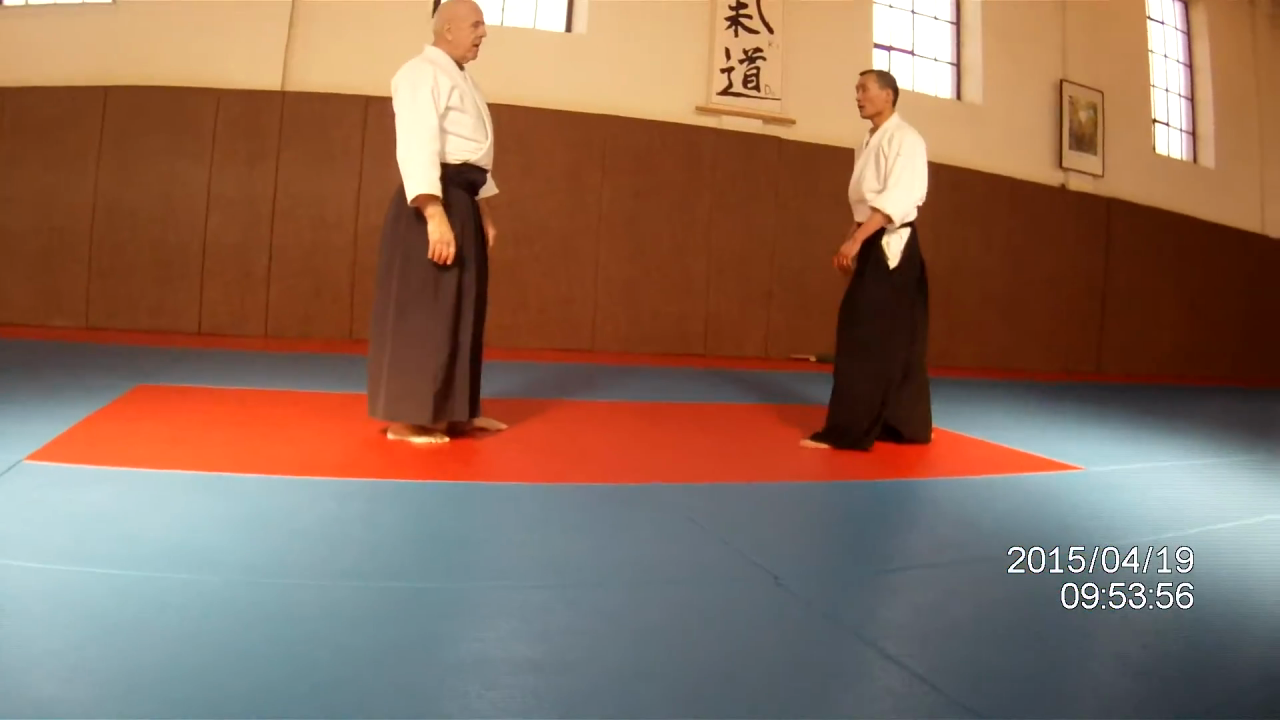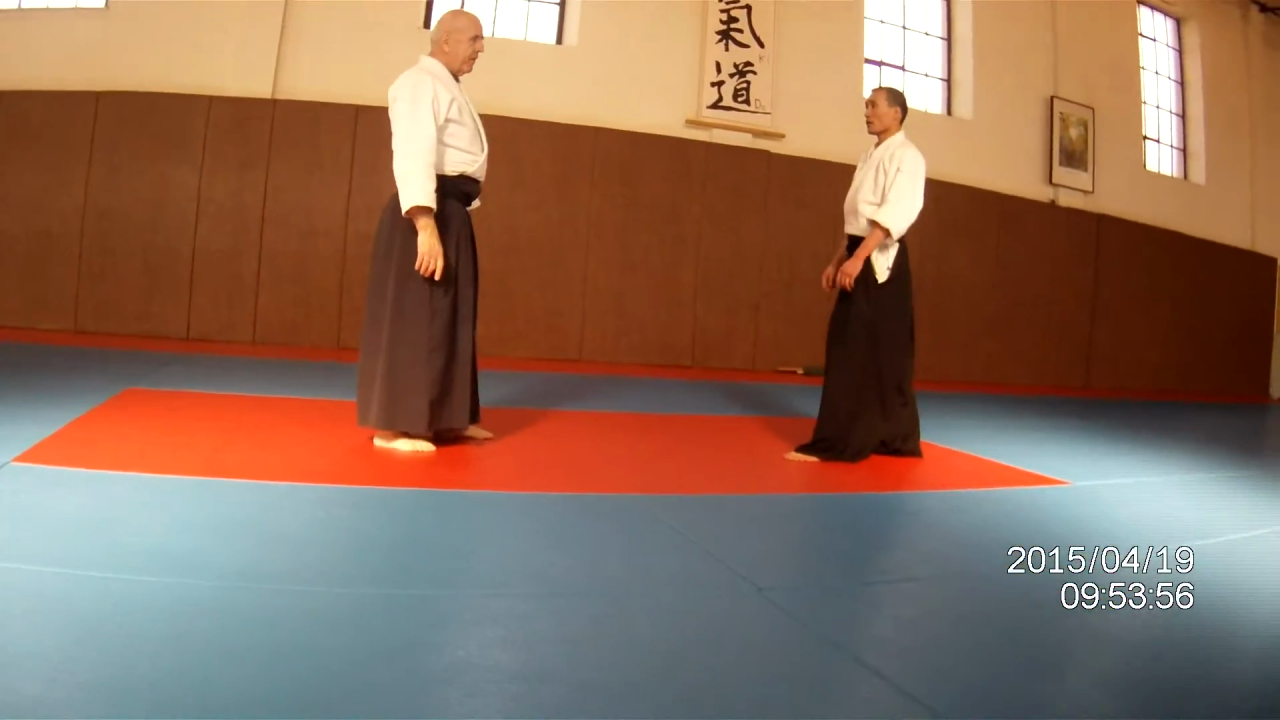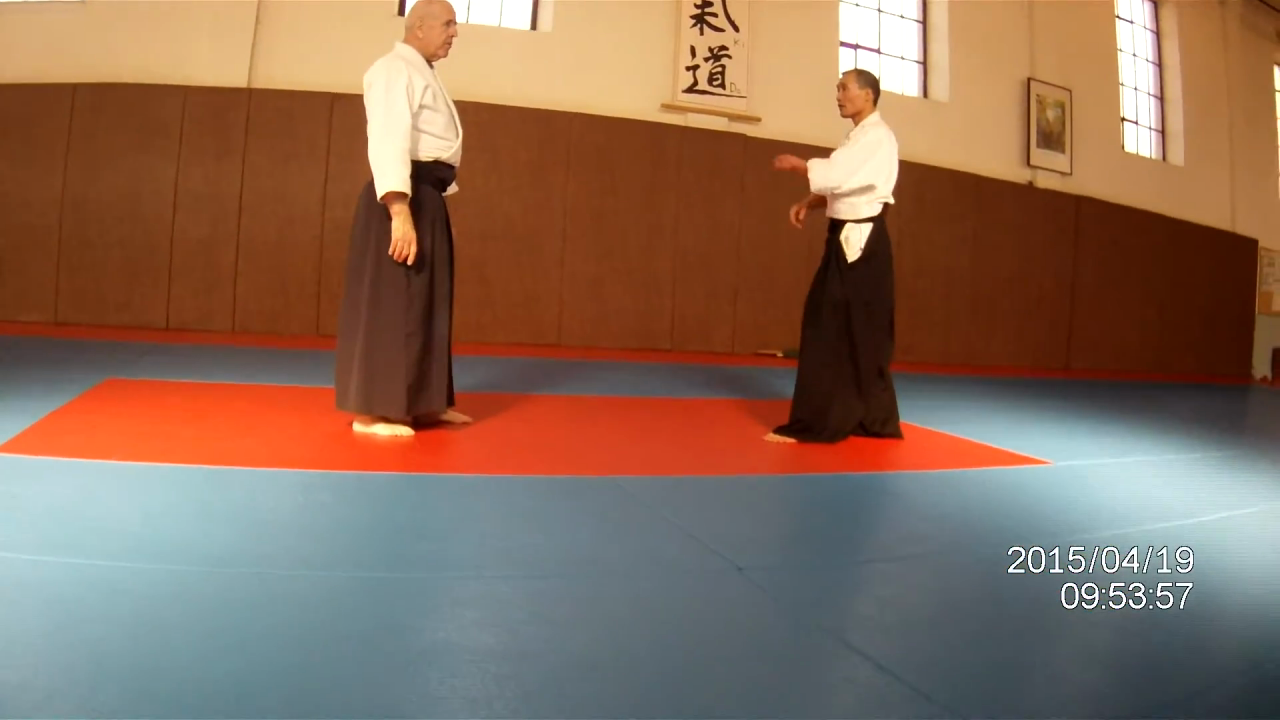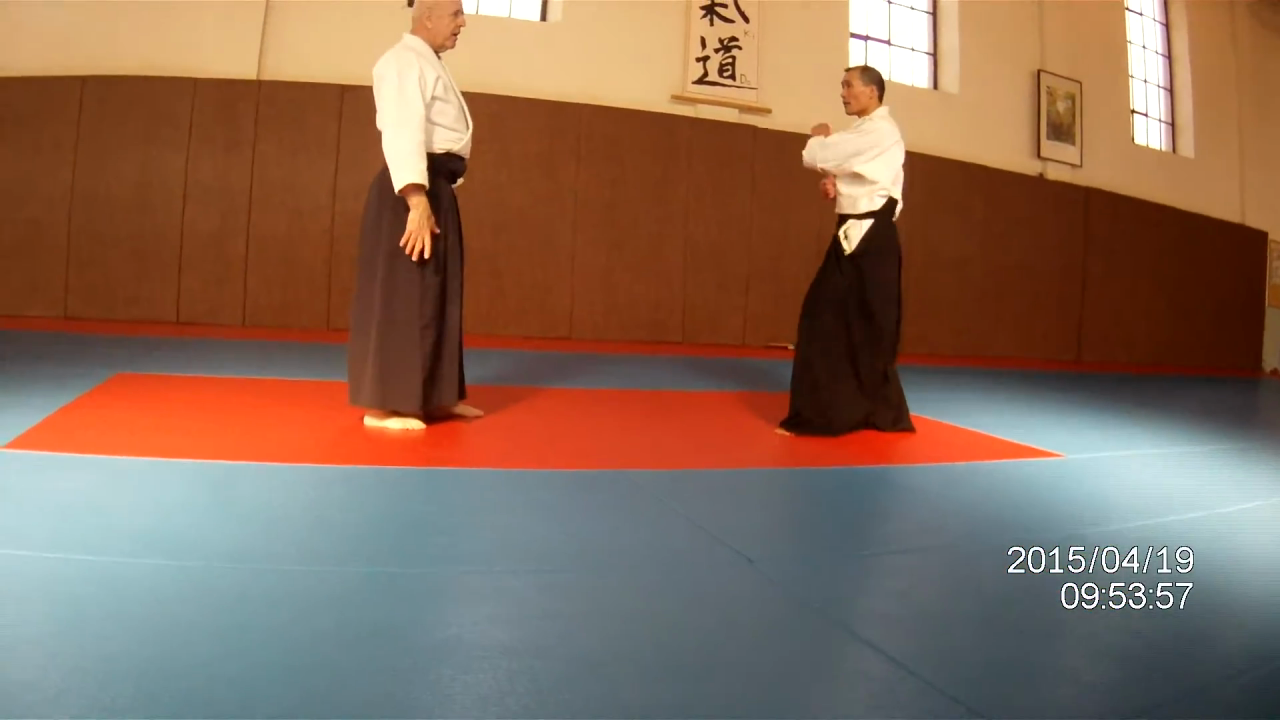
dt=0.5s
person 1, frame 1
left shoulder: (461, 80)
right shoulder: (422, 74)
right elbow: (416, 147)
left wrist: (484, 212)
right wrist: (435, 214)
left hip: (460, 204)
right hip: (434, 204)
left knee: (459, 309)
right knee: (422, 310)
left ankle: (454, 412)
right ankle: (407, 420)
person 1, frame 2
left shoulder: (447, 88)
right shoulder: (421, 84)
right elbow: (413, 157)
right wrist: (426, 226)
left hip: (451, 214)
right hip: (427, 214)
left knee: (449, 319)
right knee: (412, 319)
left ankle: (441, 419)
right ankle: (392, 427)
person 1, frame 3
left shoulder: (422, 74)
right shoulder: (395, 70)
right elbow: (387, 142)
left wrist: (436, 205)
right wrist: (400, 211)
left hip: (427, 199)
right hip: (403, 200)
left knee: (424, 304)
right knee: (390, 303)
left ankle: (421, 404)
right ankle: (371, 412)
person 1, frame 4
left shoulder: (429, 65)
right shoulder: (404, 60)
right elbow: (402, 134)
right wrist: (418, 202)
left hip: (435, 191)
right hip: (411, 192)
left knee: (433, 297)
right knee: (400, 297)
left ankle: (432, 397)
right ankle: (381, 406)
person 2, frame 1
left shoulder: (903, 138)
right shoulder: (871, 141)
left elbow: (898, 198)
left wrist: (856, 239)
right wrist: (853, 240)
left hip: (892, 246)
right hip: (878, 245)
left knee: (865, 336)
right knee: (895, 340)
left ankle: (848, 431)
right ankle: (906, 424)
person 2, frame 2
left shoulder: (905, 156)
right shoulder: (872, 156)
left elbow: (895, 216)
left wrist: (856, 259)
right wrist: (838, 260)
left hip: (882, 262)
right hip: (862, 259)
left knee: (857, 350)
right knee: (879, 352)
left ankle: (834, 442)
right ankle: (893, 436)
person 2, frame 3
left shoulder: (875, 136)
right shoulder: (860, 135)
left elbow: (830, 175)
right elbow: (840, 185)
left wrist: (795, 163)
right wrist: (806, 204)
left hip: (860, 242)
right hip: (850, 240)
left knee: (830, 329)
right knee: (860, 333)
left ankle: (813, 423)
right ankle: (871, 418)
person 2, frame 4
left shoulder: (879, 131)
right shoulder: (868, 131)
left elbow: (817, 154)
right elbow: (845, 173)
left wrist: (819, 136)
right wrist: (832, 184)
left hip: (864, 238)
right hip: (866, 237)
left knee: (825, 319)
right knee: (866, 329)
left ankle: (816, 415)
right ankle: (882, 411)
